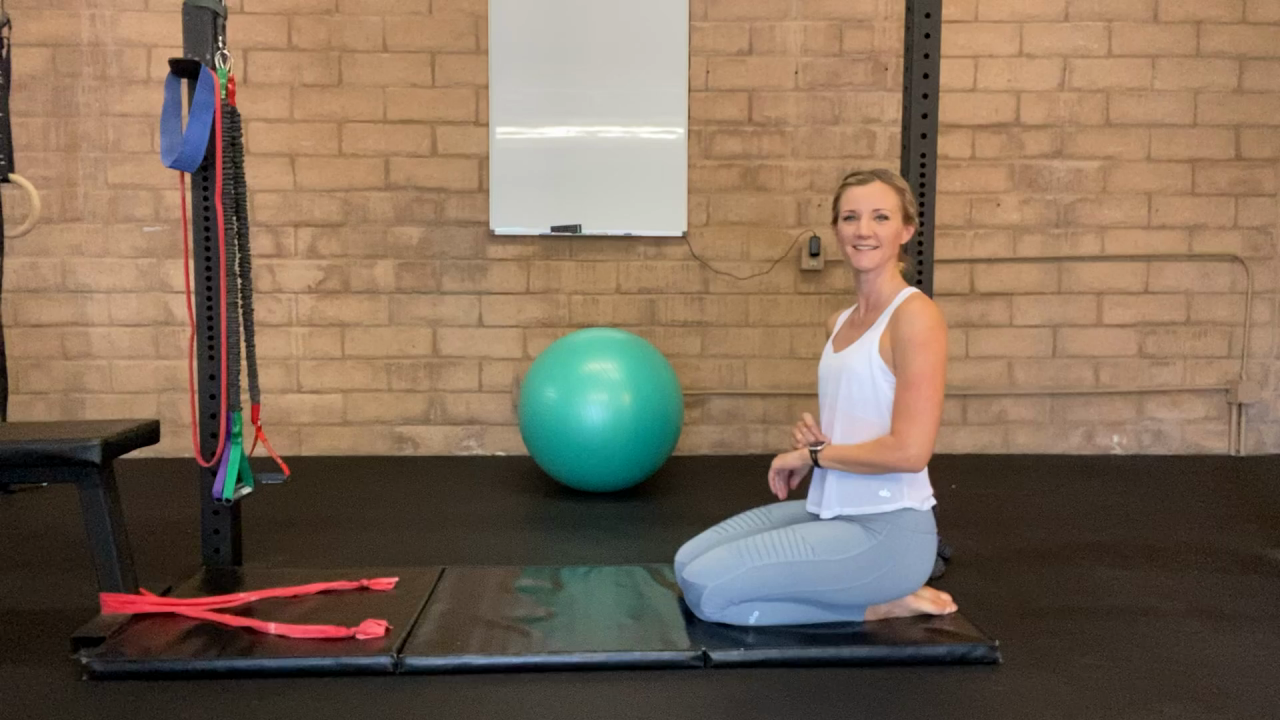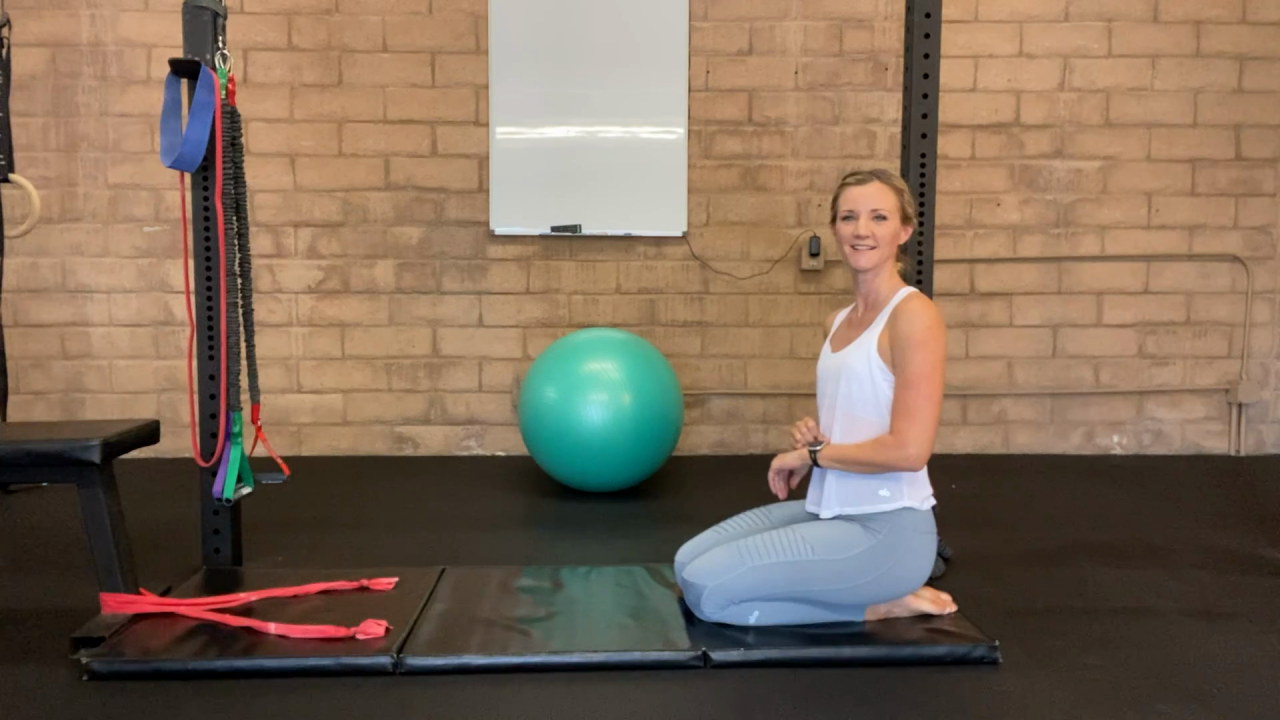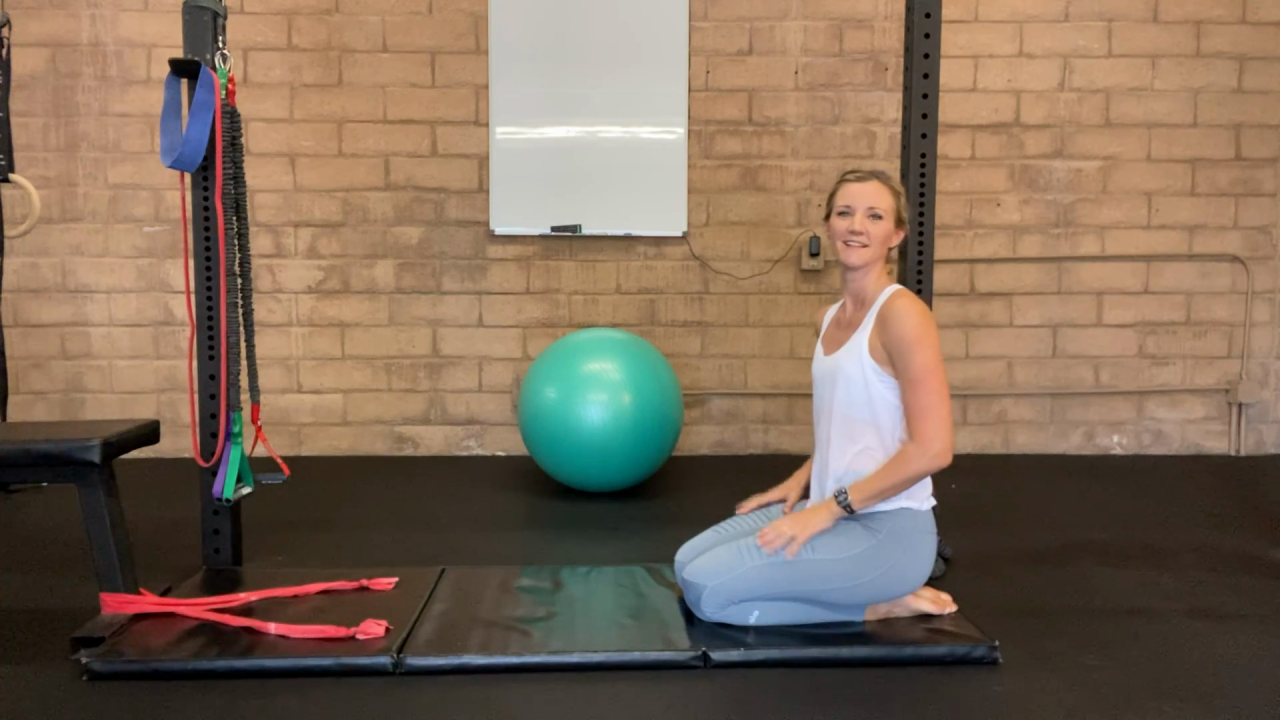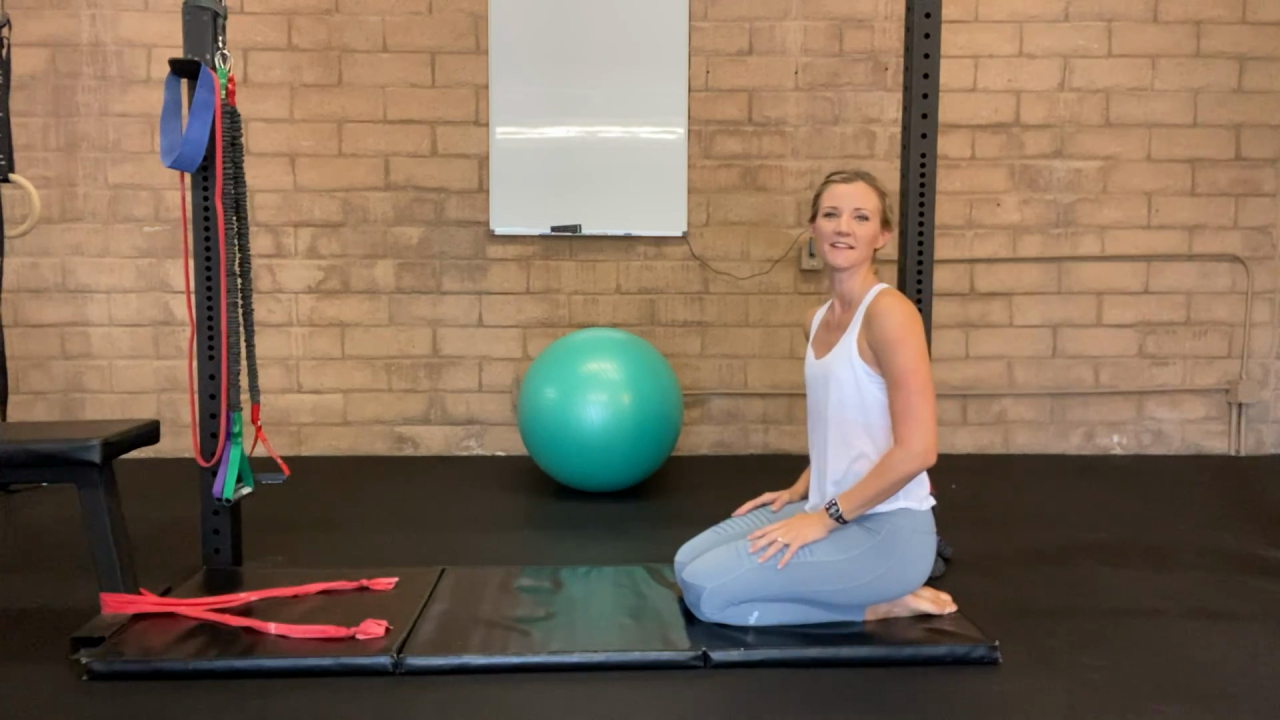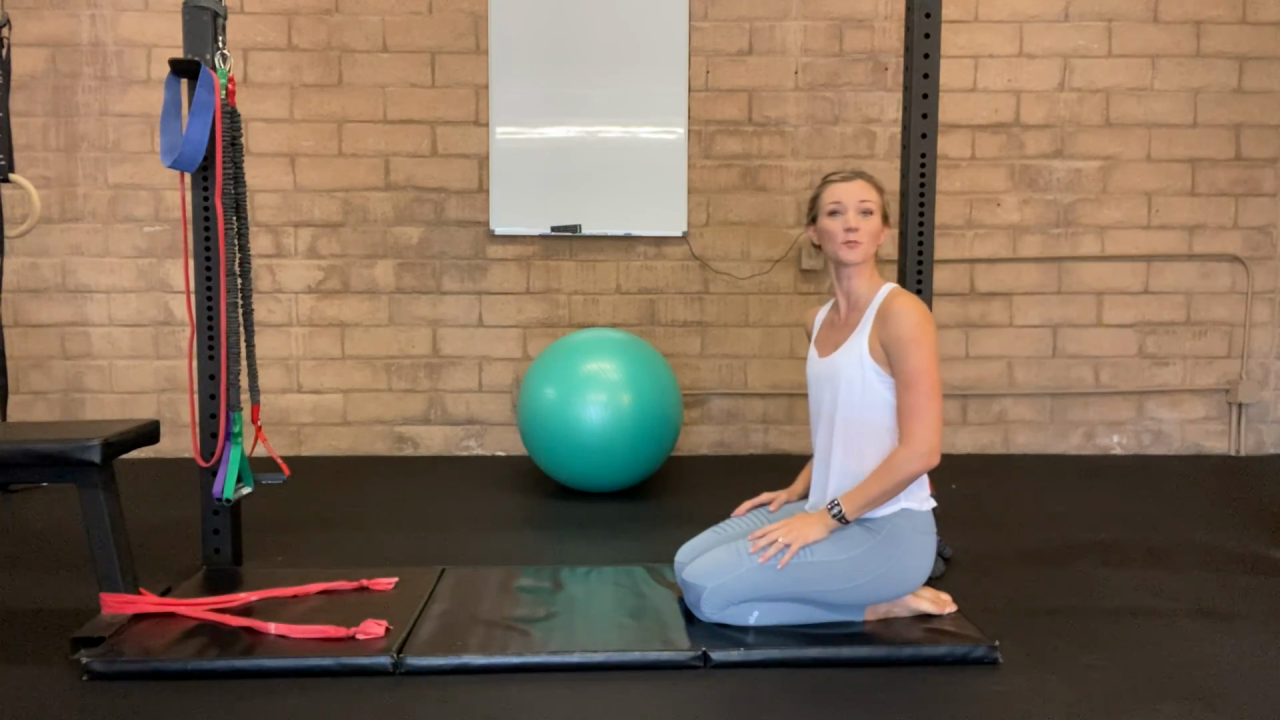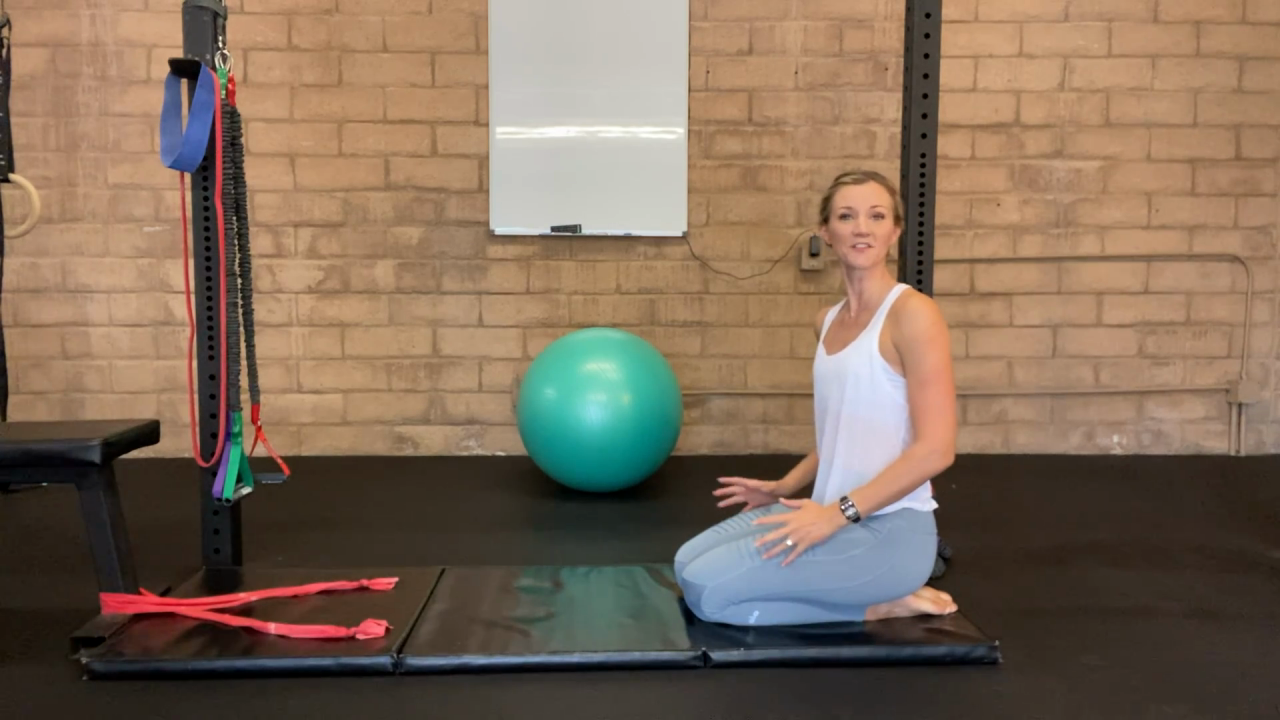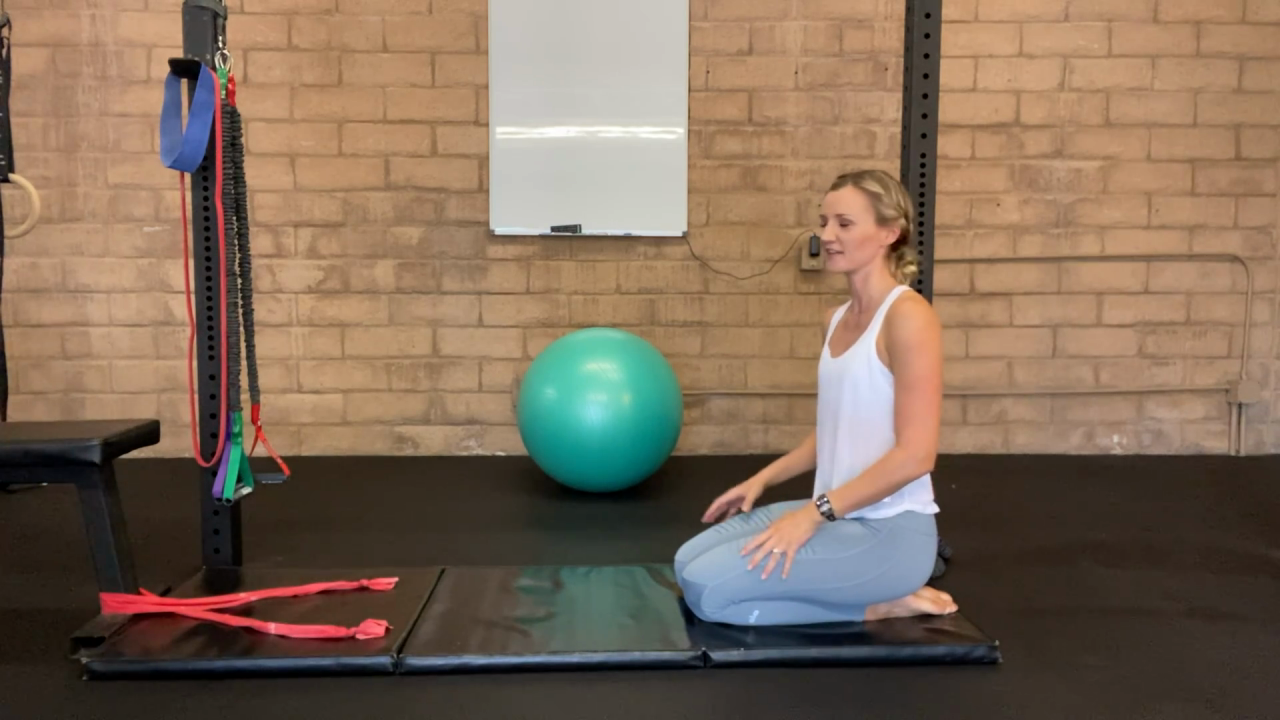
dt=0.5s
person 1, frame 1
left shoulder: (914, 315)
right shoulder: (840, 322)
left elbow: (910, 450)
left wrist: (812, 453)
right wrist: (809, 437)
left hip: (887, 531)
right hip: (830, 511)
left knee: (708, 589)
right knee: (690, 564)
left ankle: (879, 604)
right ankle: (870, 593)
person 1, frame 2
left shoulder: (913, 315)
right shoulder: (838, 322)
left elbow: (909, 449)
left wrist: (809, 453)
right wrist: (810, 435)
left hip: (887, 531)
right hip: (829, 512)
left knee: (707, 589)
right knee: (690, 563)
left ankle: (880, 603)
right ankle: (871, 592)
person 1, frame 3
left shoulder: (902, 313)
right shoulder: (830, 318)
left elbow: (933, 448)
left wrist: (831, 509)
right wrist: (799, 482)
left hip: (886, 530)
right hip: (834, 512)
left knee: (707, 589)
right knee: (689, 564)
left ankle: (877, 604)
right ankle: (869, 594)
person 1, frame 4
left shoulder: (889, 312)
right shoulder: (818, 319)
left elbow: (917, 449)
left wrist: (826, 517)
right wrist: (799, 492)
left hip: (886, 529)
right hip: (835, 510)
left knee: (708, 590)
right knee: (689, 564)
left ankle: (879, 603)
right ankle: (868, 592)
person 1, frame 5
left shoulder: (901, 312)
right shoulder: (819, 320)
left elbow: (921, 450)
left wrist: (827, 518)
right wrist: (796, 492)
left hip: (887, 532)
right hip: (834, 512)
left knee: (707, 590)
right knee: (688, 565)
left ankle: (877, 604)
right ankle: (870, 594)
person 1, frame 6
left shoulder: (912, 313)
right shoulder: (828, 321)
left elbow: (936, 448)
left wrist: (838, 514)
right wrist: (786, 486)
left hip: (888, 532)
right hip: (836, 512)
left knee: (708, 589)
right knee: (689, 564)
left ankle: (880, 602)
right ankle: (871, 591)
person 1, frame 7
left shoulder: (908, 316)
right shoulder: (837, 318)
left elbow: (915, 455)
left wrist: (814, 514)
right wrist: (763, 478)
left hip: (889, 533)
right hip: (840, 516)
left knee: (709, 590)
right knee: (690, 564)
left ankle: (878, 603)
right ankle: (873, 593)
